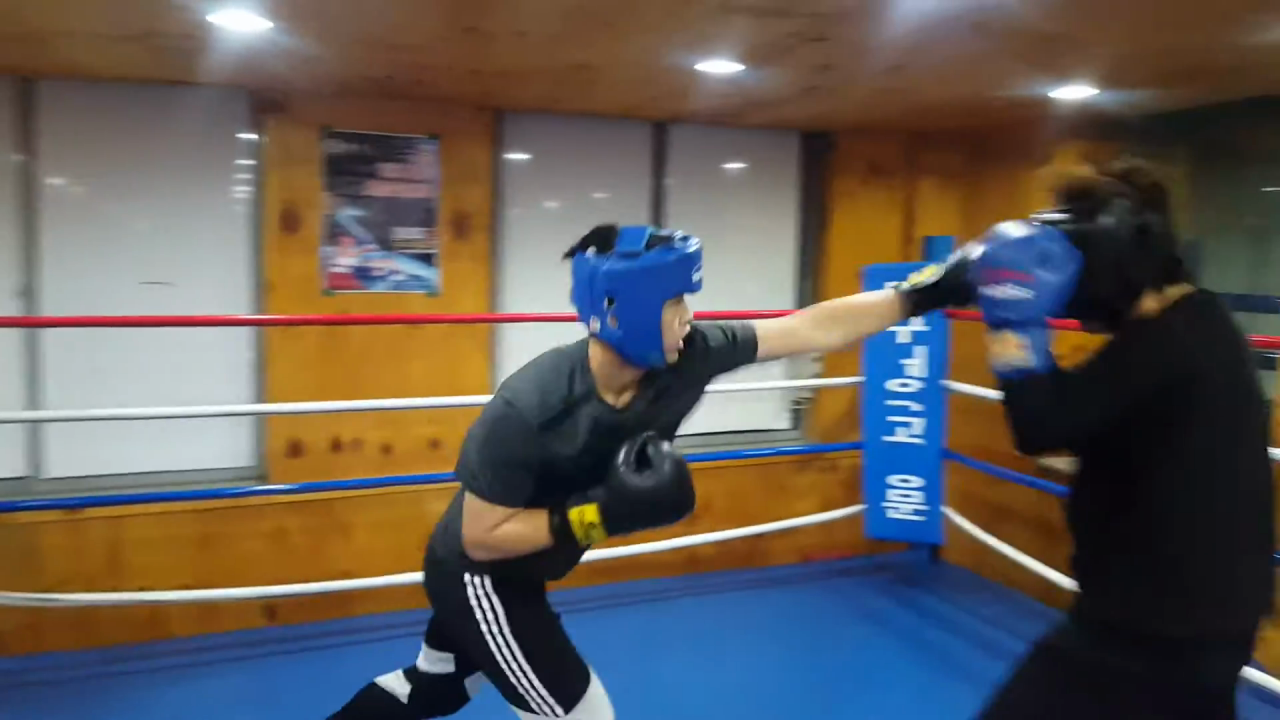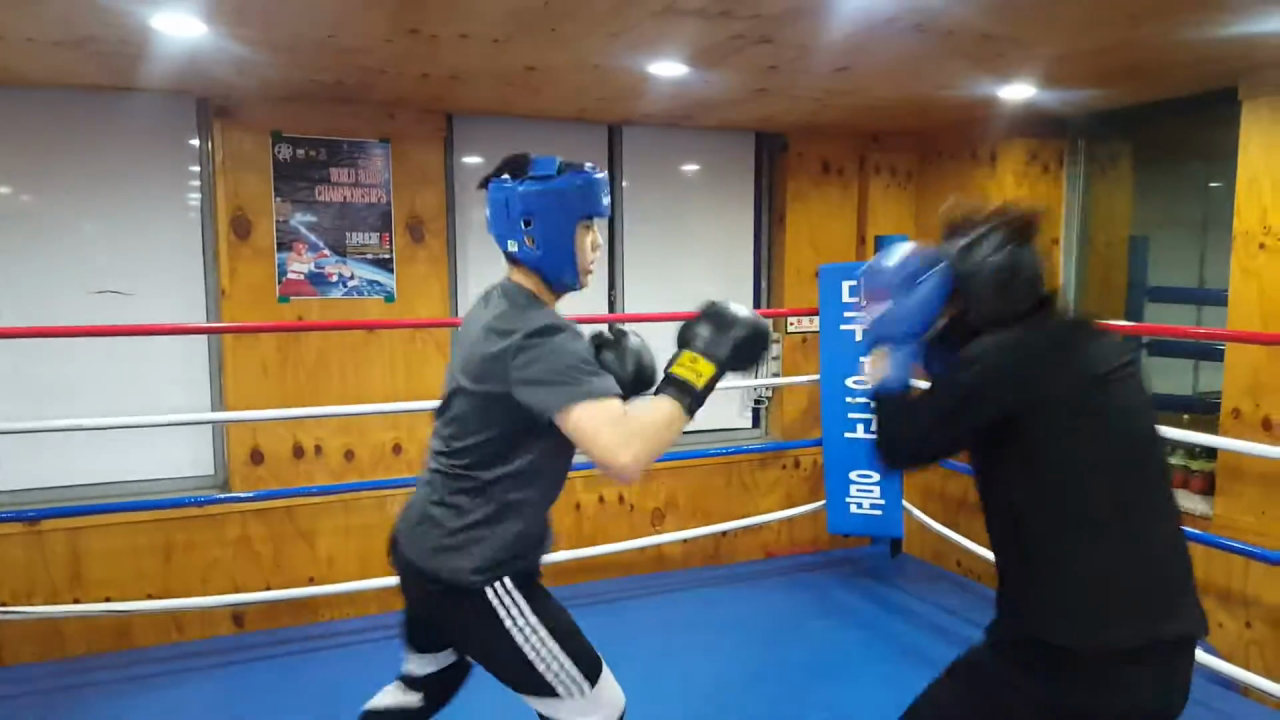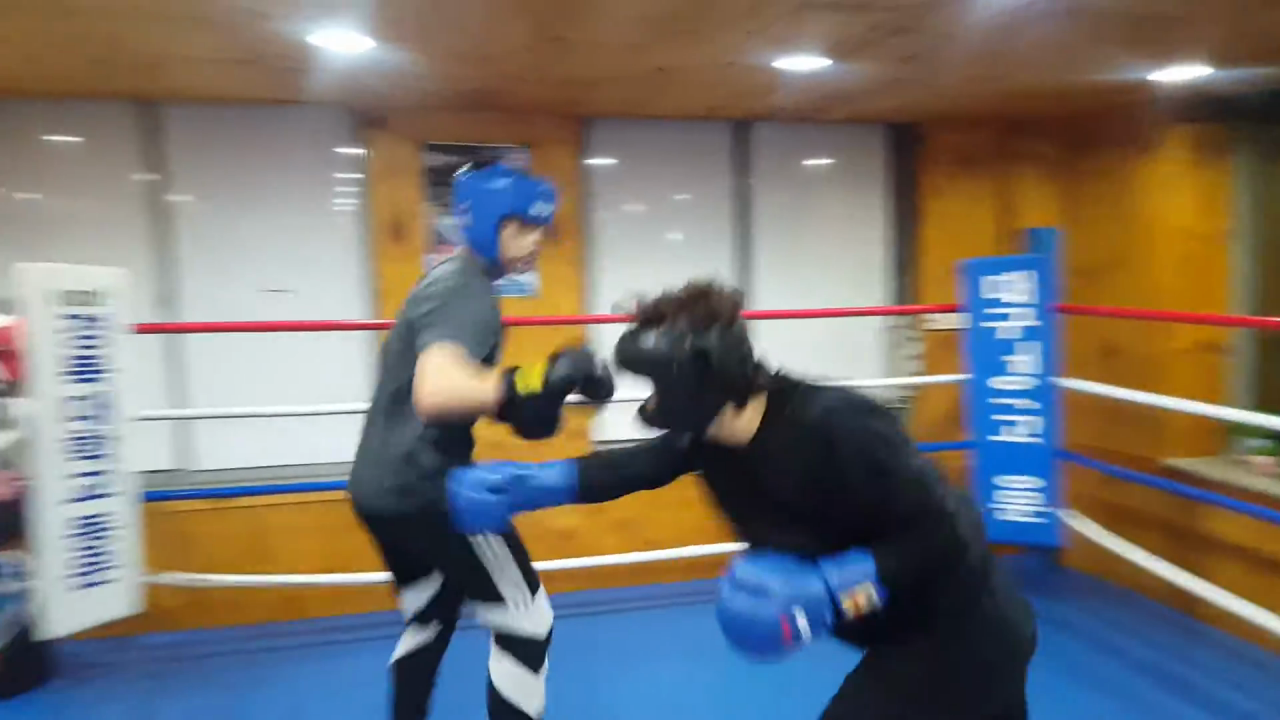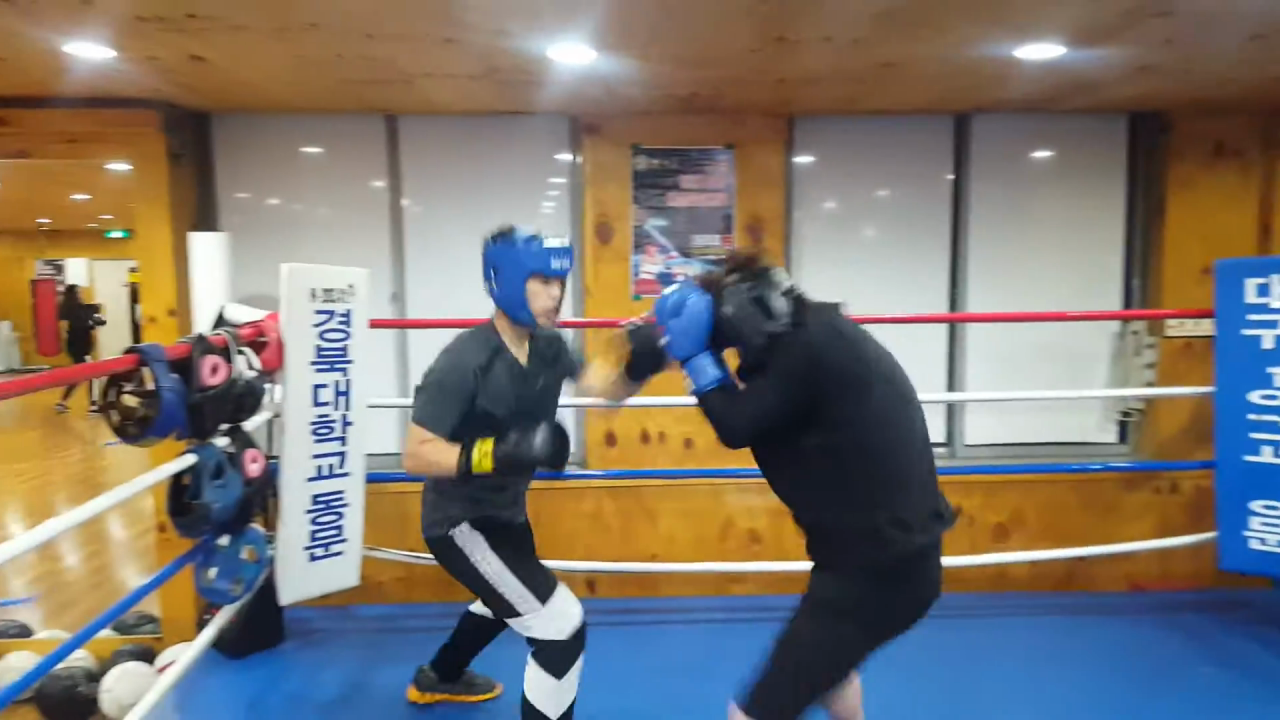
dt=0.5s
person 1, frame 1
left shoulder: (687, 356)
right shoulder: (527, 407)
left elbow: (813, 328)
right elbow: (482, 537)
left wrist: (933, 290)
right wrist: (604, 512)
left hip: (516, 572)
right hip: (480, 574)
person 1, frame 2
left shoulder: (499, 309)
right shoulder: (535, 337)
right elbow: (625, 455)
left wrist: (611, 374)
right wrist: (701, 362)
left hip: (431, 552)
right hip: (472, 571)
person 1, frame 3
left shoulder: (452, 278)
right shoulder: (463, 293)
right elbow: (436, 393)
left wrist: (511, 408)
right wrist: (536, 383)
left hip: (381, 489)
right hip: (425, 493)
left knee: (428, 619)
right knee: (525, 625)
person 1, frame 4
left shoulder: (546, 344)
right shoulder: (463, 361)
left elbow: (605, 385)
right elbow: (418, 456)
left wrist: (639, 360)
right wrist: (500, 451)
left hip: (502, 512)
right hip: (461, 520)
left knee: (506, 599)
right knee: (561, 626)
left ankle: (437, 678)
person 2, frame 1
left shoulder: (1165, 341)
right shoulder: (1198, 329)
left elbow: (1042, 426)
right elbow: (1080, 408)
left wrist: (1016, 316)
right wrist: (1025, 311)
left hip: (1144, 626)
person 2, frame 2
left shoulder: (1008, 355)
right shoulder: (1101, 351)
left elbow: (903, 443)
left wrist: (893, 339)
right wrist: (942, 354)
left hip: (1064, 644)
person 2, frame 3
left shoulder: (834, 428)
right shoulder: (714, 433)
left elbow: (946, 537)
right elbow: (633, 467)
left wrist: (830, 589)
right wrist: (530, 482)
left hip: (956, 637)
right hip: (937, 625)
person 2, frame 4
left shoulder: (810, 350)
right shoulder: (828, 338)
left elbow: (737, 425)
right elbow: (764, 410)
left wrist: (695, 353)
left hip: (877, 569)
right hip: (892, 553)
right knee: (814, 663)
